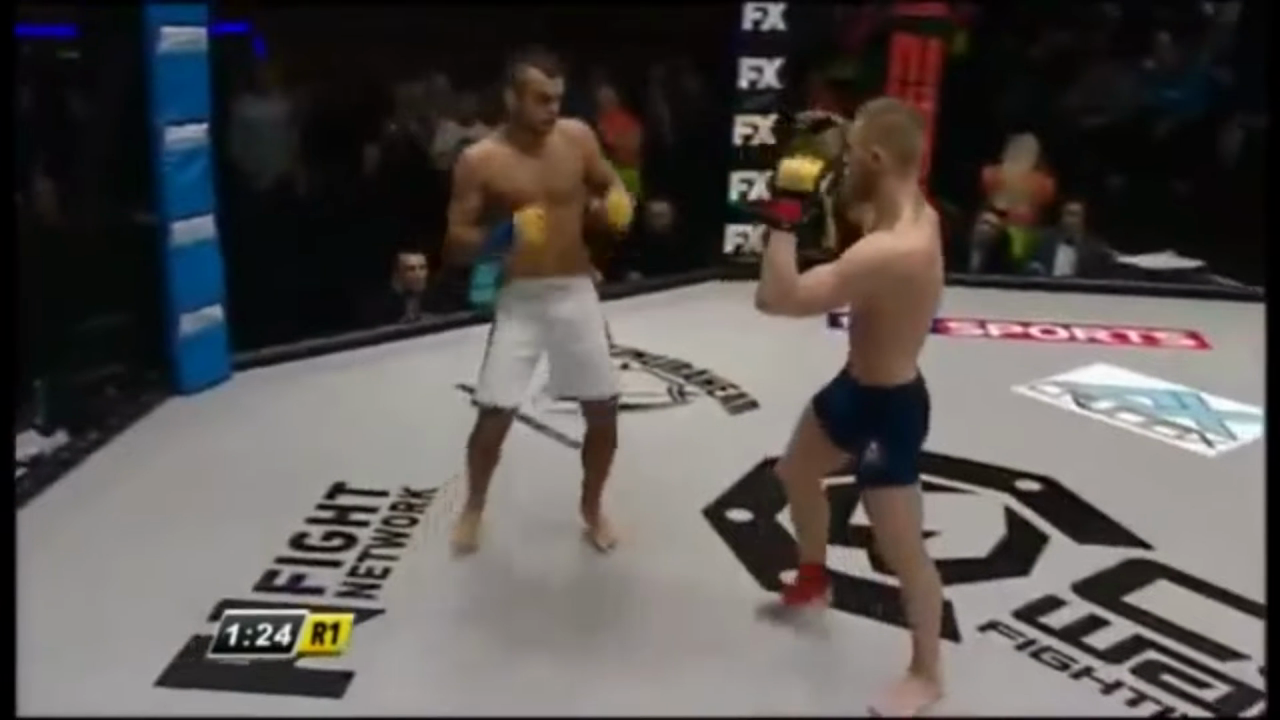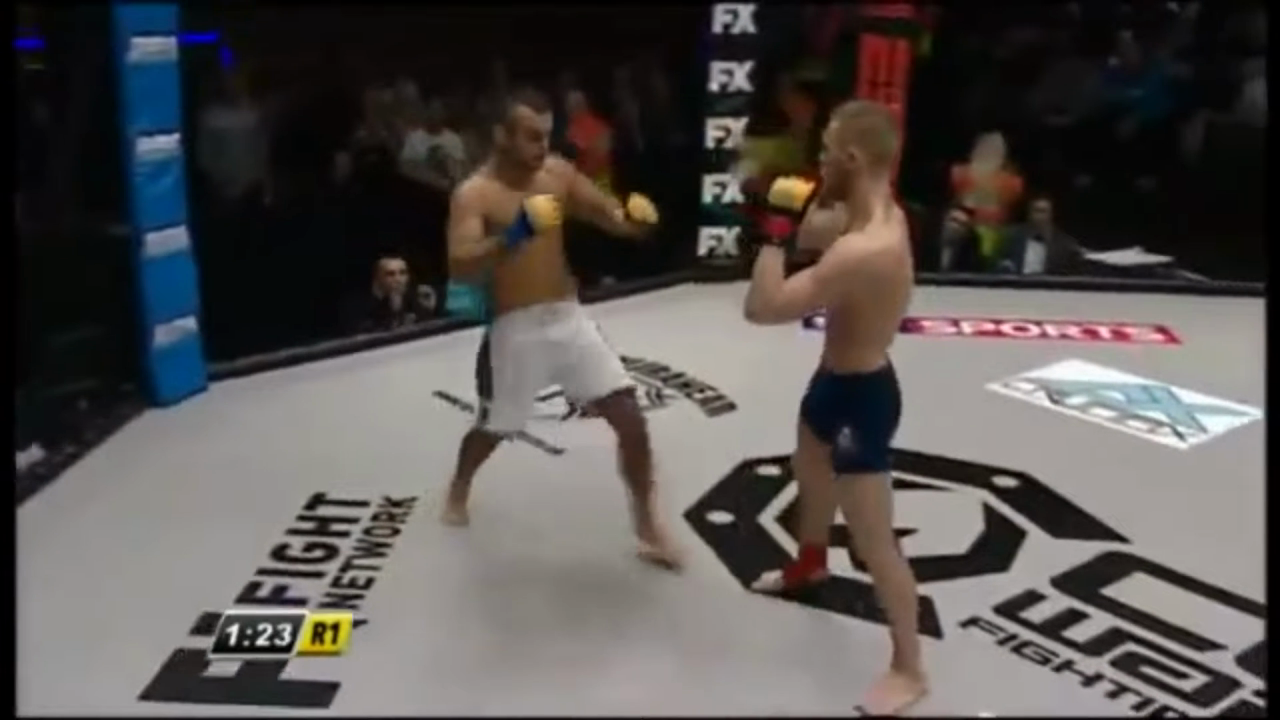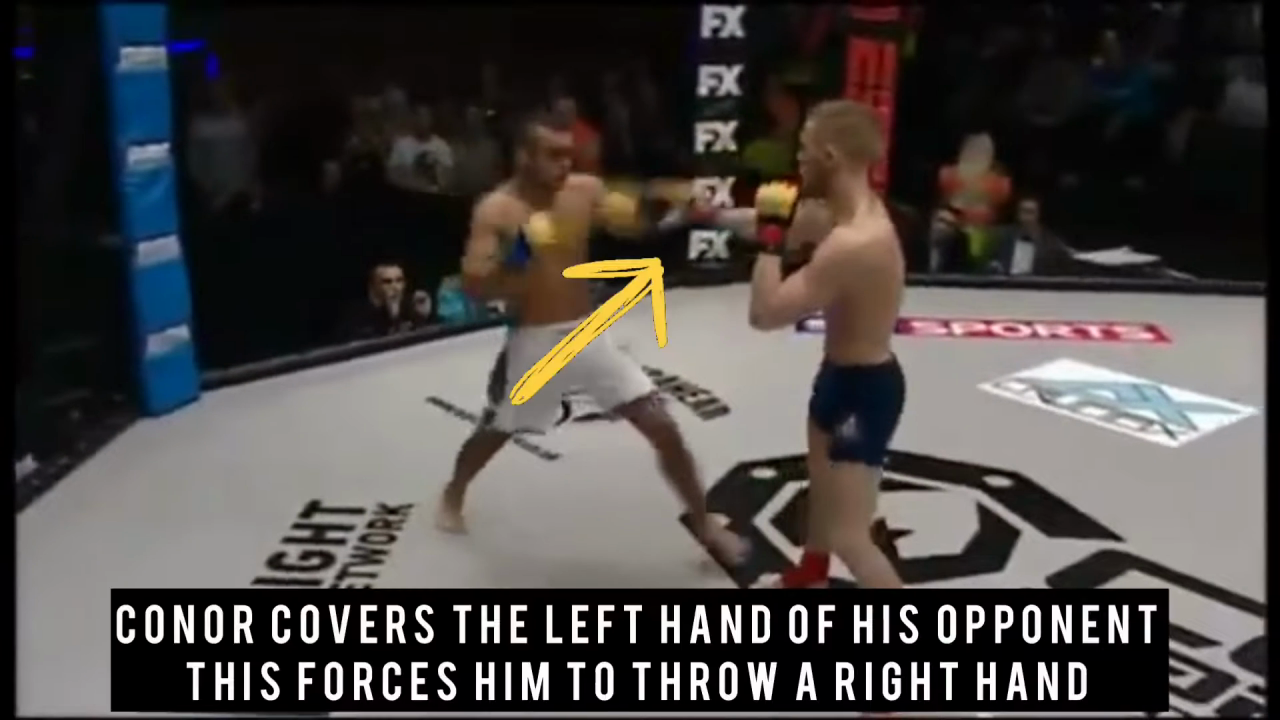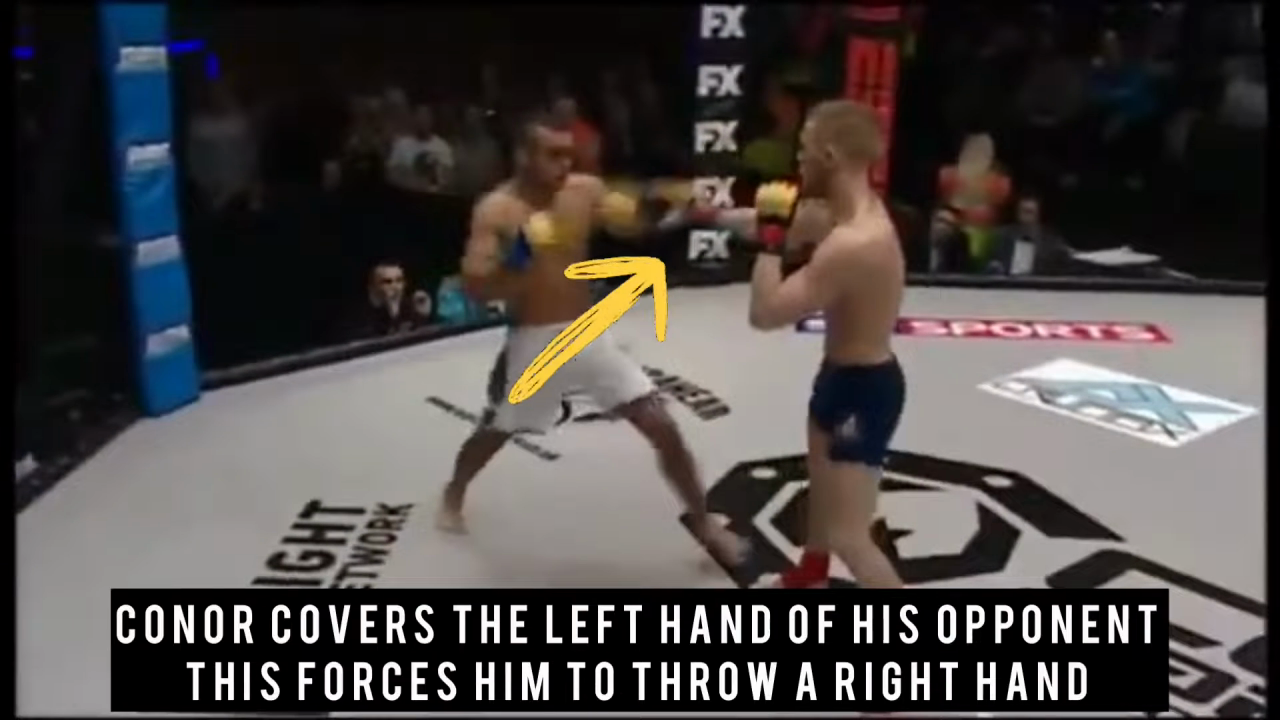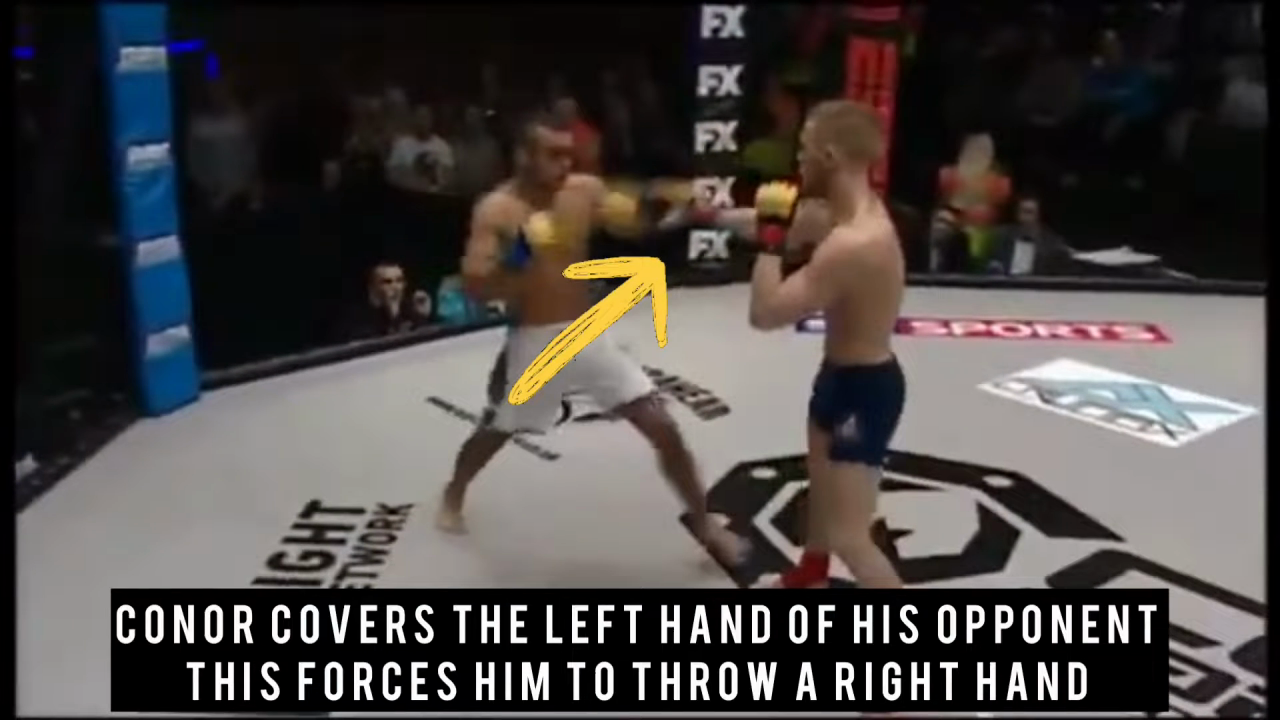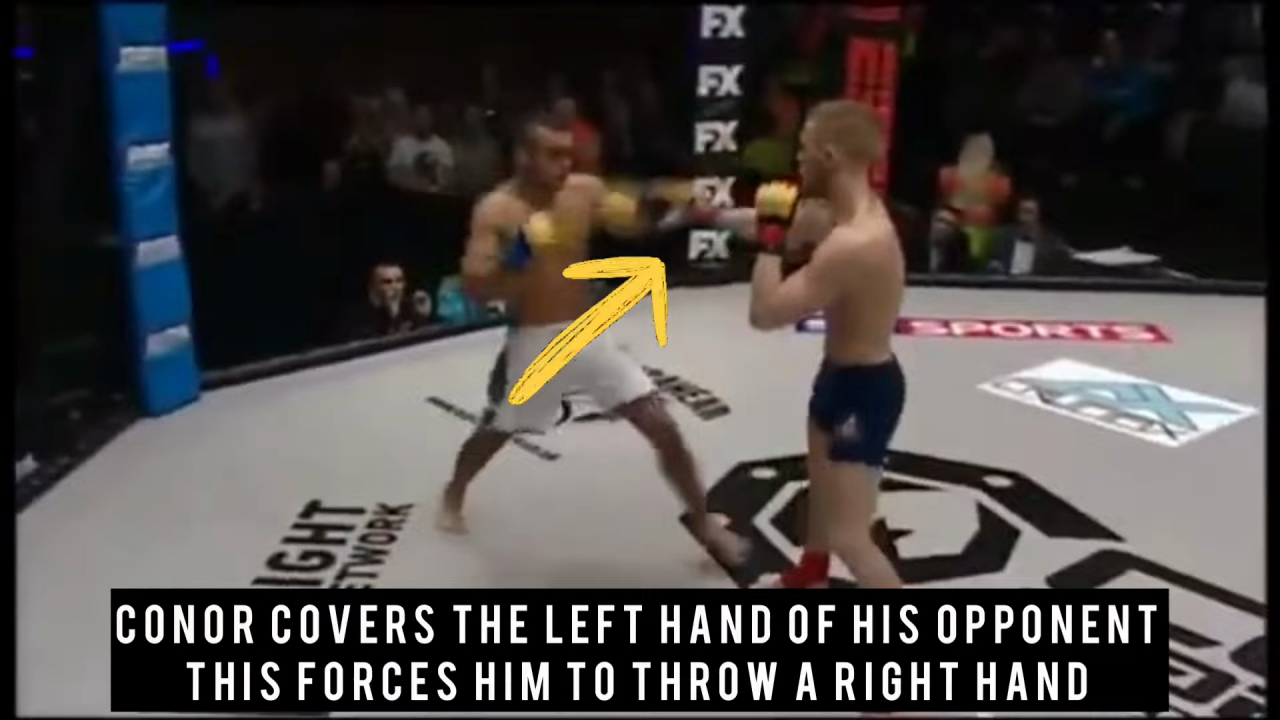
dt=0.7s
person 1, frame 1
left shoulder: (891, 252)
right shoulder: (913, 212)
left elbow: (776, 298)
right elbow: (856, 209)
left wrist: (787, 210)
right wrist: (827, 175)
left hip: (888, 408)
right hip: (855, 386)
left knee: (901, 550)
right knee: (796, 473)
right ankle: (811, 584)
person 1, frame 2
left shoulder: (864, 252)
right shoulder: (879, 213)
left elbow: (762, 308)
right elbow: (819, 230)
left wrist: (778, 226)
right wrist: (797, 216)
left hip: (861, 397)
right hip: (836, 380)
left knee: (873, 541)
right knee: (809, 471)
left ankle: (908, 669)
right ankle: (809, 563)
person 1, frame 3
left shoulder: (852, 244)
right shoulder: (852, 206)
left elbow: (764, 313)
right elbow: (775, 220)
left wrist: (771, 236)
right wrist: (714, 213)
left hip: (864, 390)
right hip: (841, 374)
left knee: (847, 536)
right knee: (822, 482)
right ankle: (809, 574)
person 1, frame 4
left shoulder: (853, 244)
right shoulder: (849, 208)
left elbow: (765, 313)
right elbow: (777, 223)
left wrist: (770, 234)
right wrist: (712, 213)
left hip: (864, 391)
right hip: (841, 374)
left knee: (847, 537)
right knee: (822, 484)
right ankle: (809, 576)
person 1, frame 5
left shoulder: (853, 244)
right shoulder: (851, 208)
left elbow: (765, 313)
right elbow: (780, 223)
left wrist: (770, 234)
right wrist: (713, 214)
left hip: (864, 390)
right hip: (842, 374)
left knee: (848, 538)
right knee: (821, 485)
right ankle: (809, 577)
person 1, frame 6
left shoulder: (854, 244)
right shoulder: (848, 208)
left elbow: (765, 313)
right elbow: (786, 225)
left wrist: (771, 233)
right wrist: (712, 213)
left hip: (864, 390)
right hip: (841, 375)
left knee: (848, 537)
right knee: (821, 485)
right ankle: (809, 577)
person 2, frame 1
left shoulder: (577, 137)
right shoulder: (480, 160)
left elbow: (610, 184)
right elbow: (457, 237)
left wrist: (618, 203)
right wrist: (502, 236)
left hip: (577, 293)
right hip: (520, 300)
left knee: (604, 417)
right knee: (495, 416)
left ankle: (591, 507)
right ankle: (474, 506)
person 2, frame 2
left shoulder: (558, 172)
right shoulder: (473, 194)
left elbow: (606, 212)
right elbow: (461, 266)
left wrist: (633, 217)
right wrist: (515, 234)
left hip: (569, 317)
right hip: (515, 328)
left knee: (630, 419)
right knee: (494, 429)
left ankle: (646, 524)
right ankle: (459, 489)
person 2, frame 3
left shoulder: (585, 190)
right shoulder: (494, 211)
left elbow: (637, 223)
right elbow: (475, 285)
left wrist: (641, 214)
right wrist: (517, 256)
left hip: (589, 334)
right hip: (534, 342)
left knee: (662, 427)
right knee: (495, 430)
left ankle: (704, 524)
right ankle: (452, 496)
person 2, frame 4
left shoulder: (585, 190)
right shoulder: (494, 210)
left elbow: (635, 222)
right elbow: (475, 286)
left wrist: (655, 207)
right wrist: (516, 259)
left hip: (590, 333)
right hip: (534, 342)
left knee: (663, 426)
right knee: (495, 430)
left ankle: (704, 523)
right ankle: (453, 495)
person 2, frame 5
left shoulder: (585, 190)
right shoulder: (495, 210)
left elbow: (636, 221)
right elbow: (475, 285)
left wrist: (659, 206)
right wrist: (515, 262)
left hip: (589, 335)
right hip: (534, 342)
left knee: (663, 427)
right knee: (495, 431)
left ankle: (704, 523)
right ankle: (453, 495)
person 2, frame 6
left shoulder: (586, 190)
right shoulder: (494, 210)
left elbow: (636, 221)
right elbow: (475, 286)
left wrist: (660, 207)
right wrist: (514, 262)
left hip: (590, 335)
right hip: (534, 342)
left knee: (662, 427)
right knee: (495, 432)
left ankle: (704, 523)
right ankle: (453, 495)
